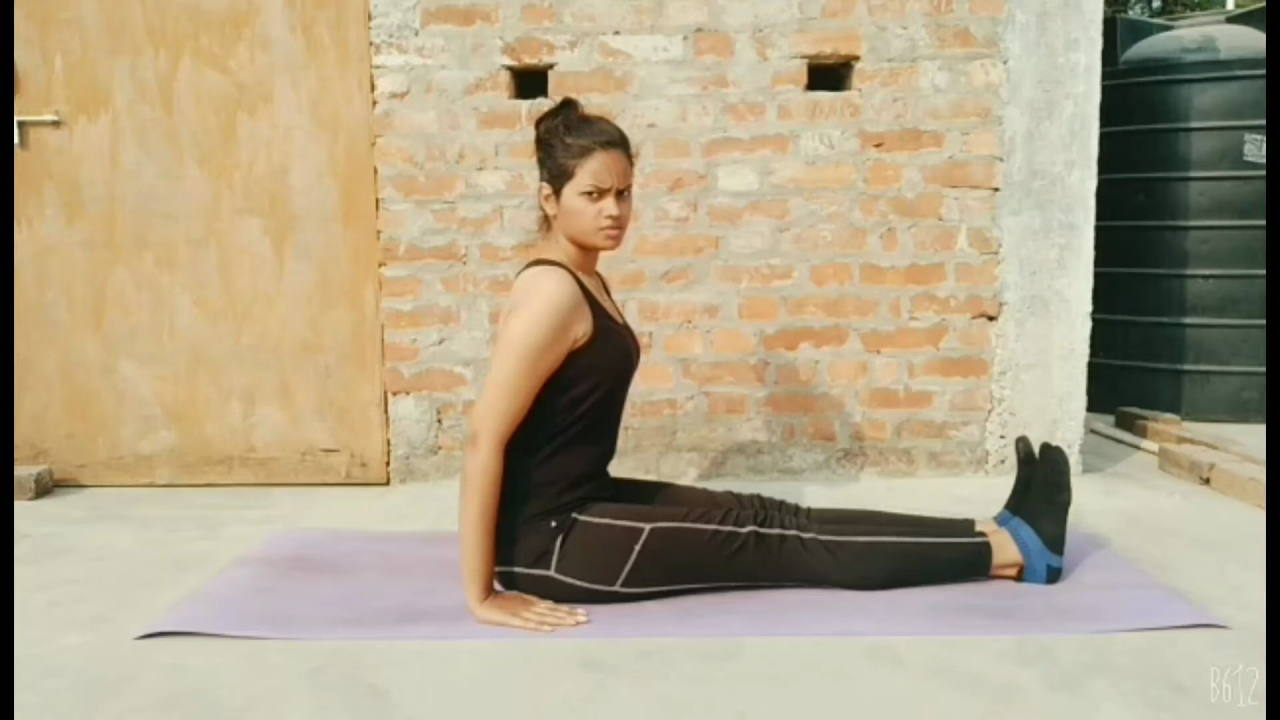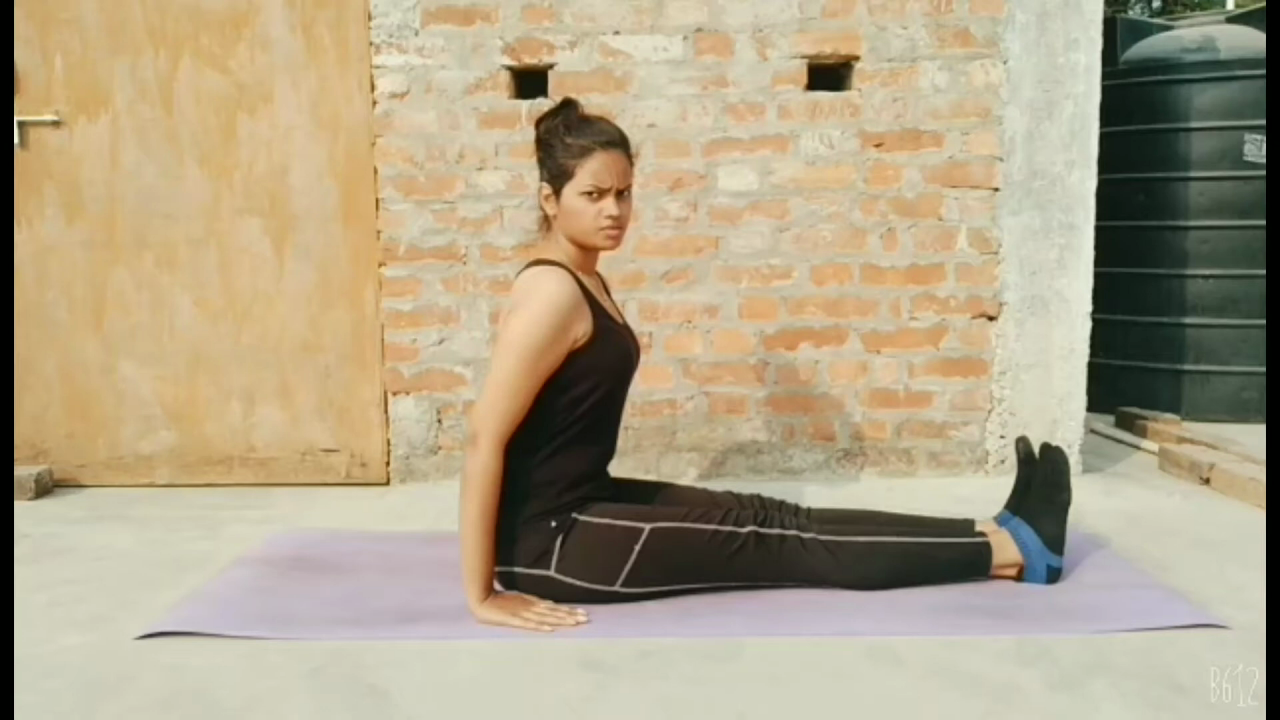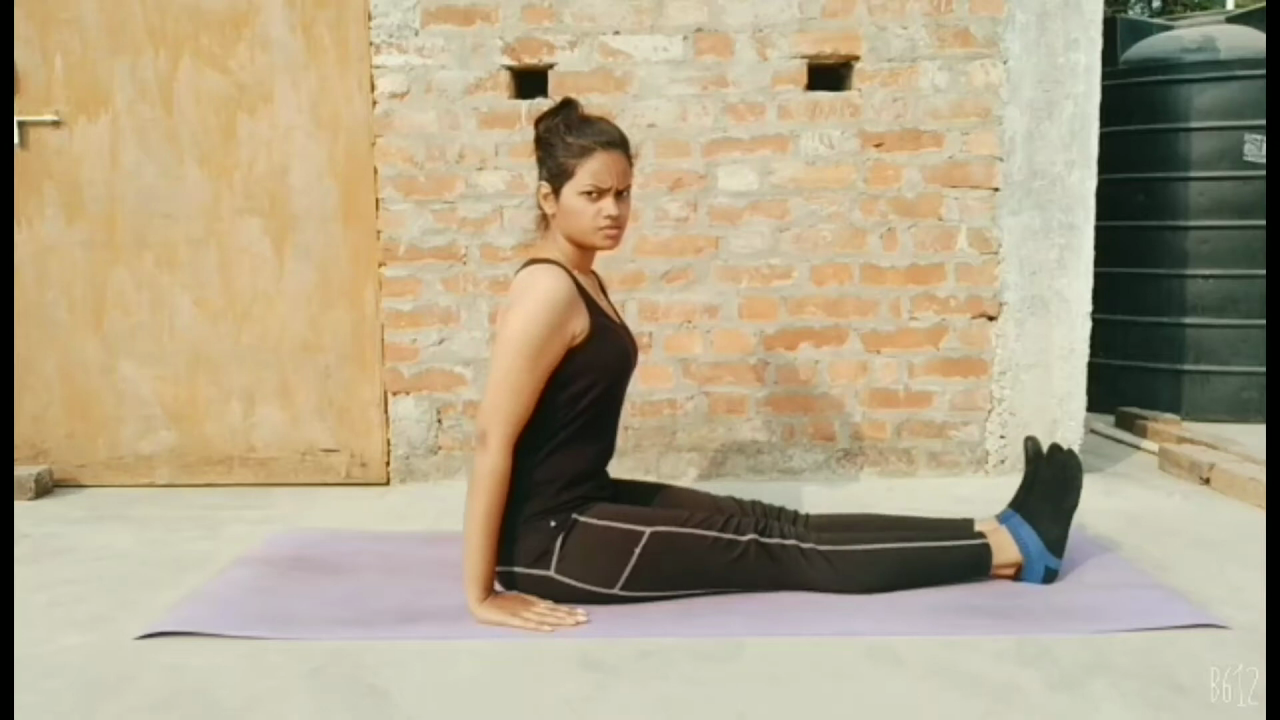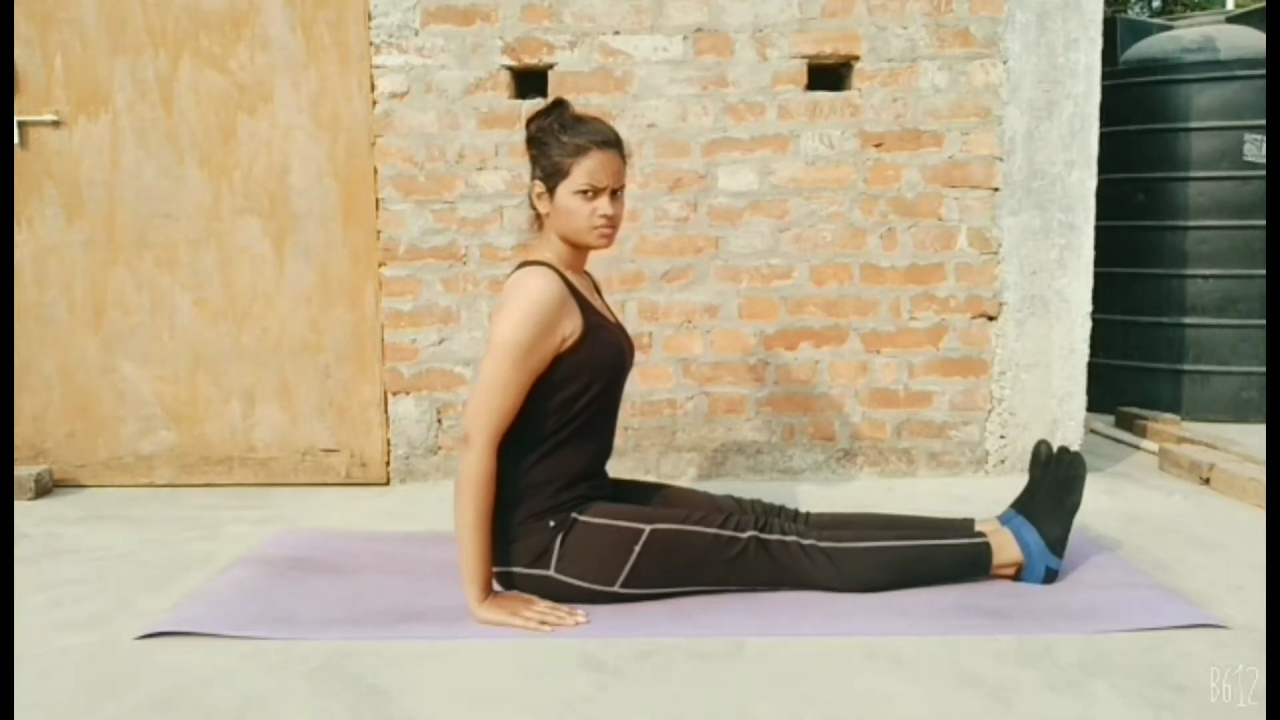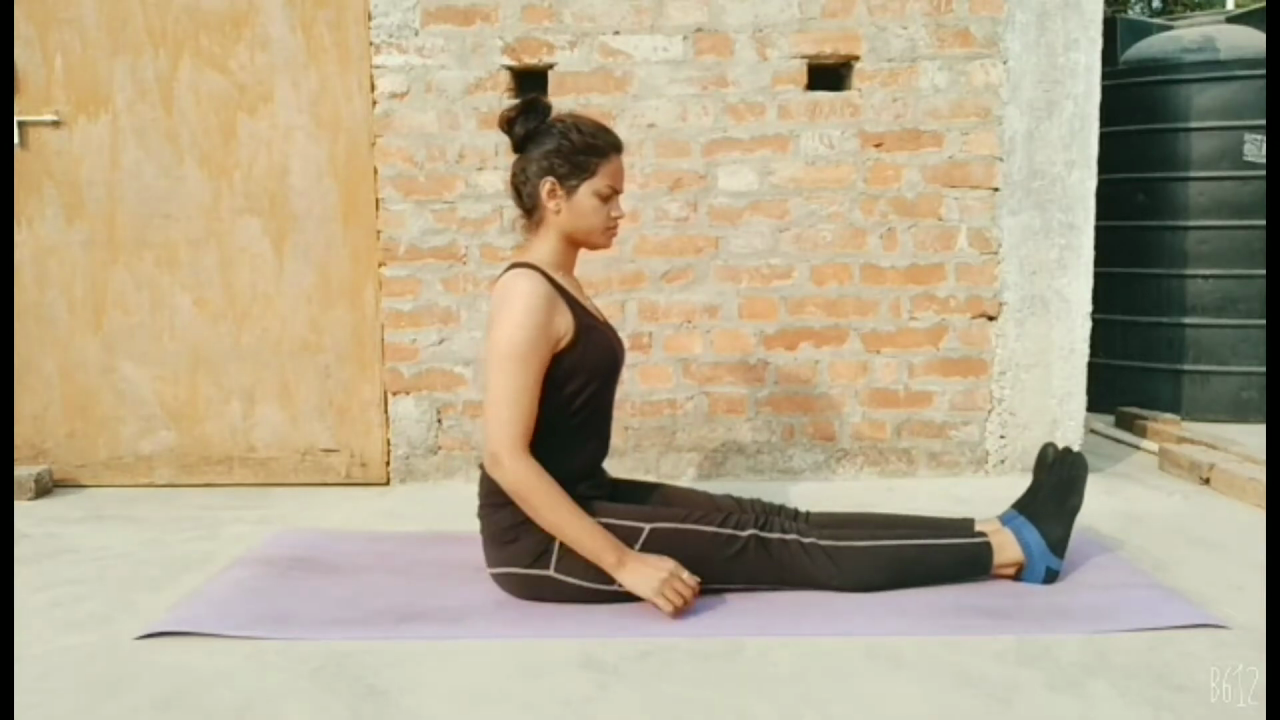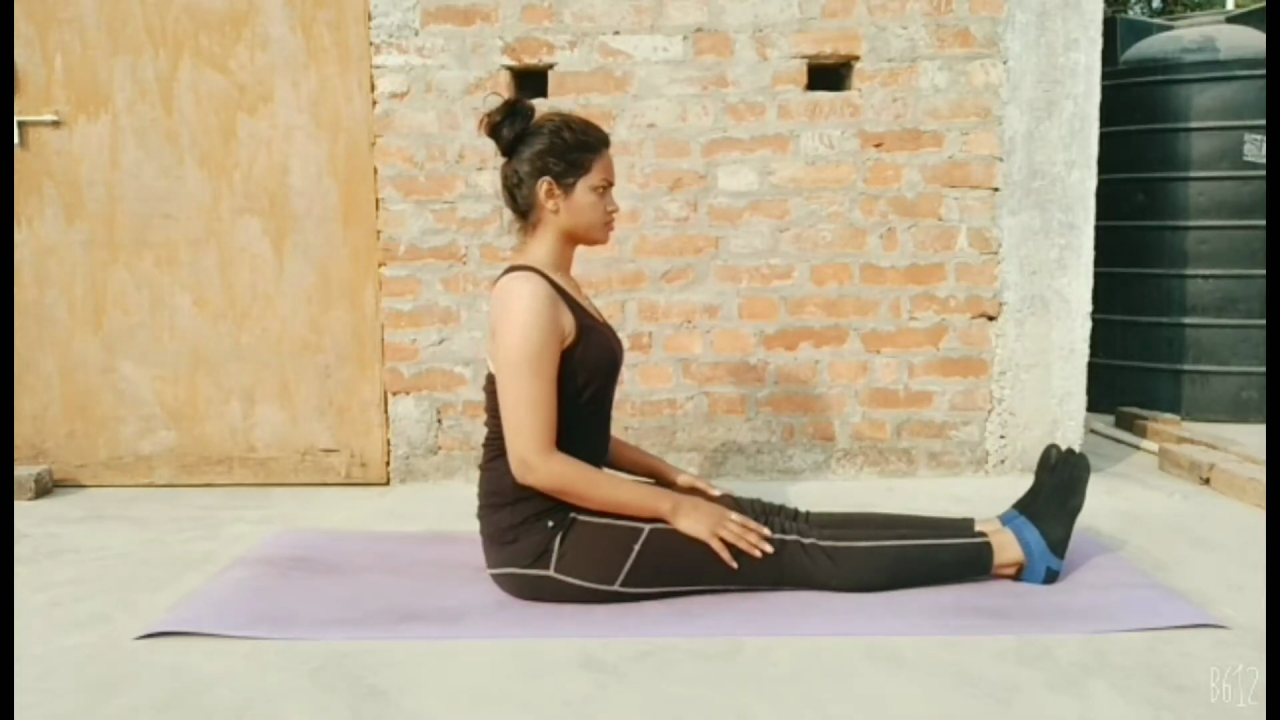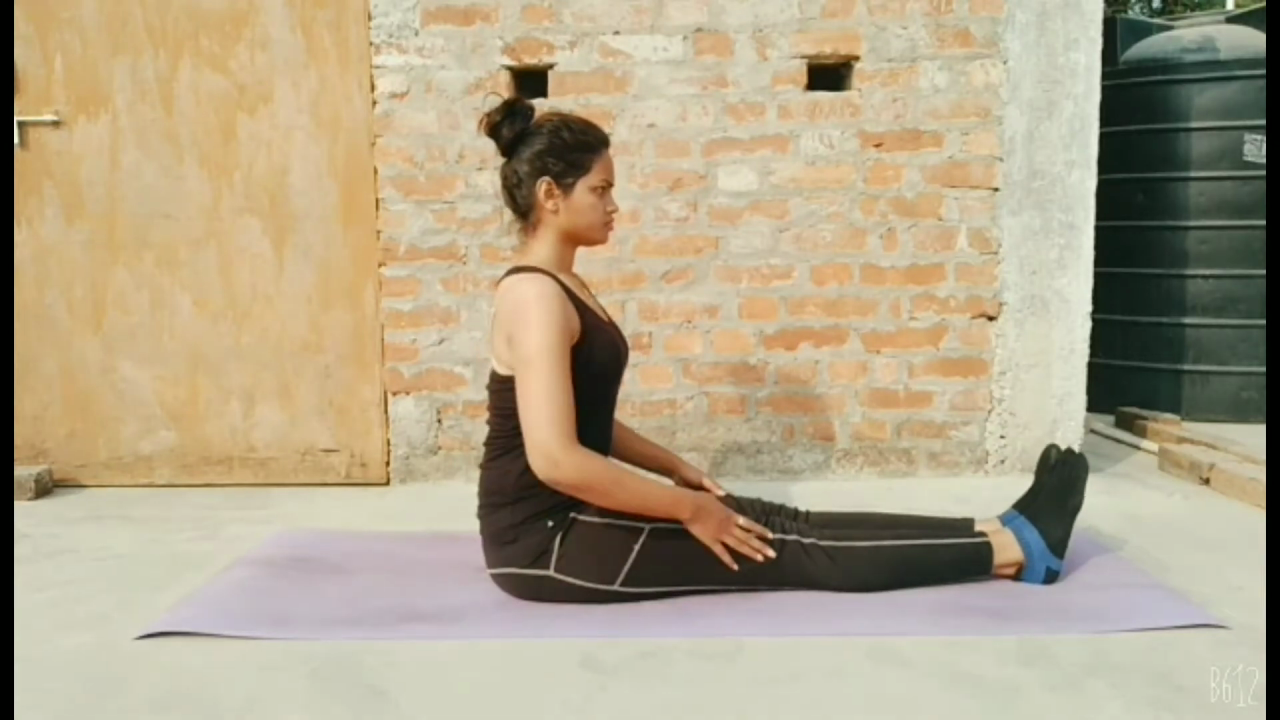
dt=0.5s
person 1, frame 1
left shoulder: (583, 281)
right shoulder: (552, 293)
right elbow: (485, 438)
right wrist: (483, 594)
left hip: (582, 506)
right hip: (551, 541)
left knee: (771, 520)
right knee: (770, 539)
left ankle: (1003, 535)
right ankle: (1016, 549)
person 1, frame 2
left shoulder: (583, 281)
right shoulder: (551, 294)
right elbow: (484, 438)
right wrist: (482, 594)
left hip: (583, 505)
right hip: (550, 539)
left knee: (771, 520)
right knee: (772, 541)
left ankle: (1003, 536)
right ankle: (1015, 550)
person 1, frame 3
left shoulder: (579, 282)
right shoulder: (548, 291)
right elbow: (493, 438)
right wrist: (482, 595)
left hip: (582, 507)
right hip: (549, 540)
left knee: (768, 524)
right knee: (770, 546)
left ankle: (1002, 536)
right ankle: (1014, 549)
person 1, frame 4
left shoulder: (574, 283)
right shoulder: (539, 294)
right elbow: (477, 440)
right wrist: (482, 593)
left hip: (580, 505)
right hip: (548, 537)
left knee: (771, 524)
right knee: (773, 543)
left ankle: (1001, 534)
right ankle: (1013, 549)
person 1, frame 5
left shoulder: (557, 285)
right shoulder: (528, 295)
right elbow: (506, 457)
left wrist: (628, 531)
right wrist: (622, 561)
left hip: (574, 508)
right hip: (542, 545)
left knee: (768, 520)
right knee: (767, 544)
left ankle: (997, 534)
right ankle: (1011, 548)
person 1, frame 6
left shoulder: (556, 287)
right shoulder: (528, 297)
right elbow: (534, 461)
left wrist: (668, 476)
right wrist: (674, 509)
left hip: (569, 517)
right hip: (543, 540)
left knee: (775, 524)
right knee: (776, 544)
left ankle: (1000, 535)
right ankle: (1014, 549)
person 1, frame 7
left shoulder: (563, 288)
right shoulder: (536, 299)
right elbow: (555, 458)
left wrist: (681, 473)
right wrist: (689, 508)
left hip: (570, 516)
right hip: (542, 540)
left knee: (771, 523)
right knee: (774, 543)
left ankle: (1001, 535)
right ankle: (1013, 549)
